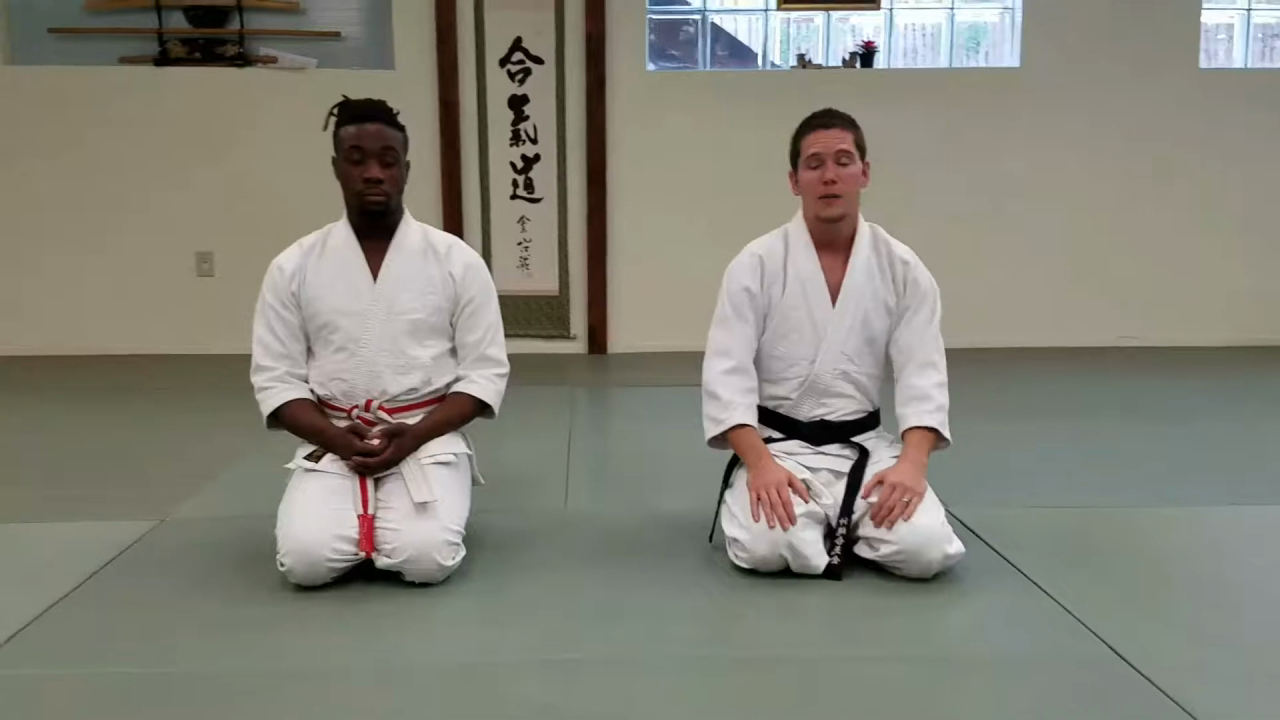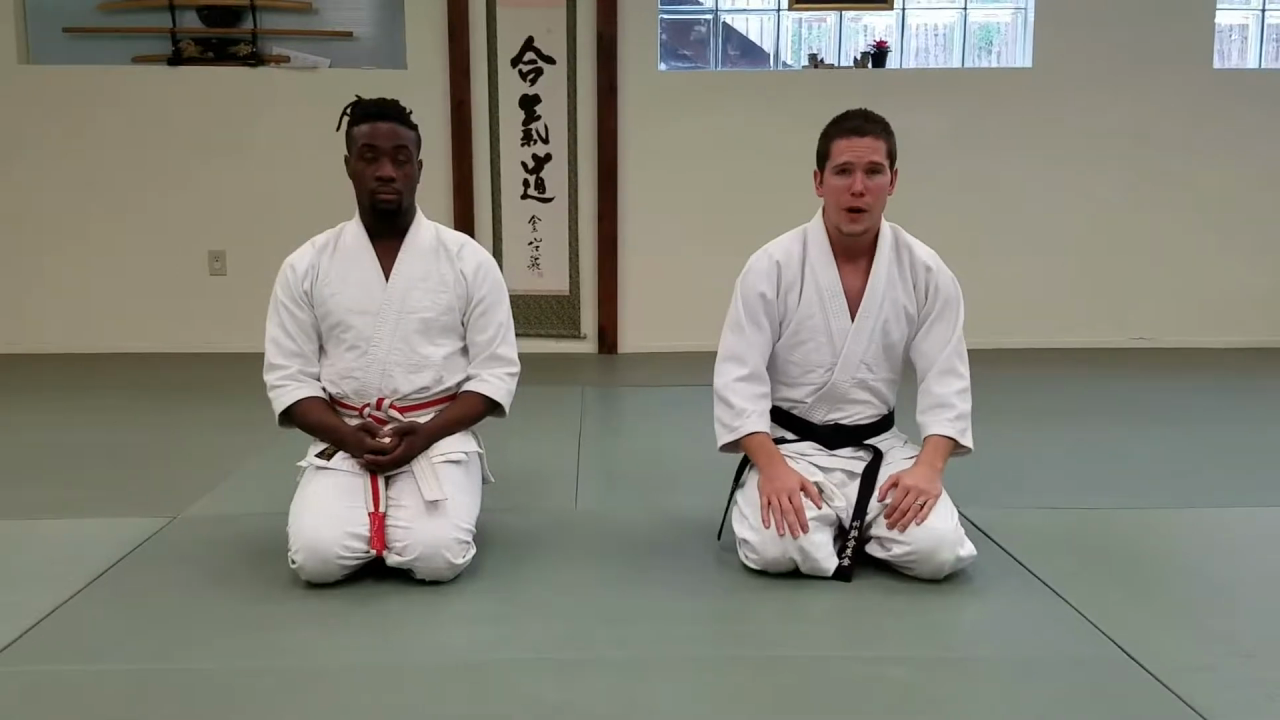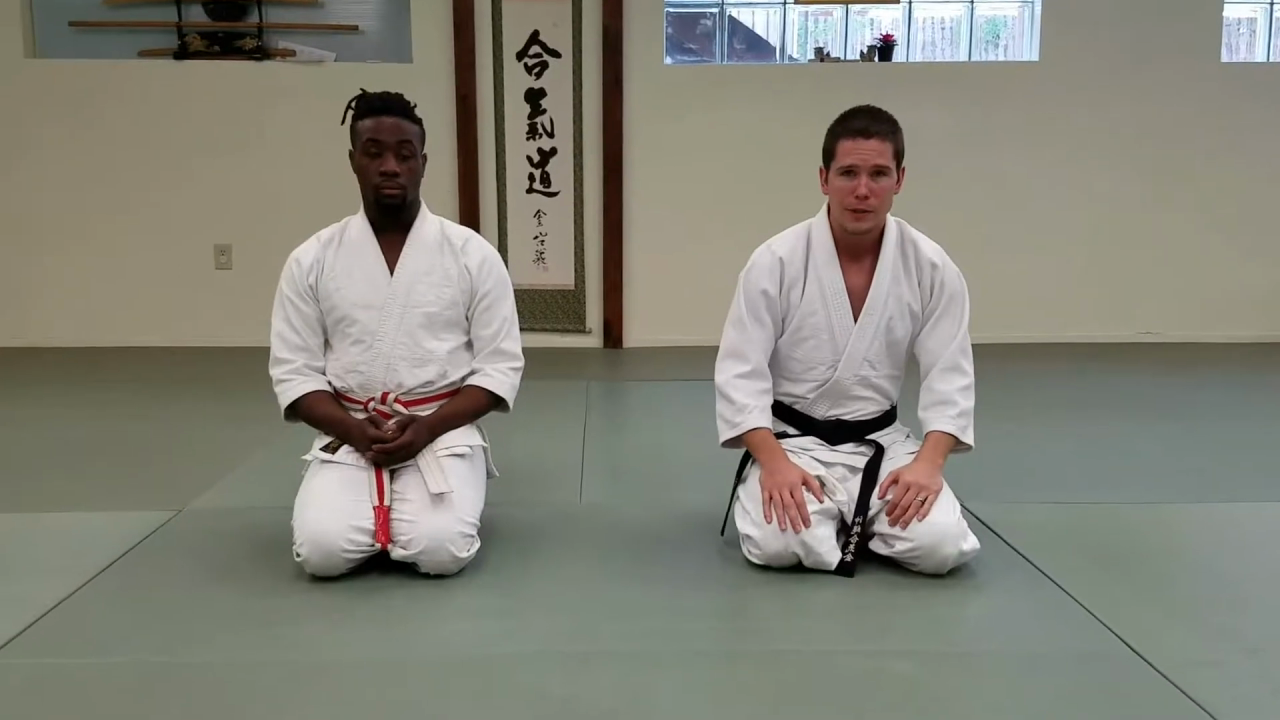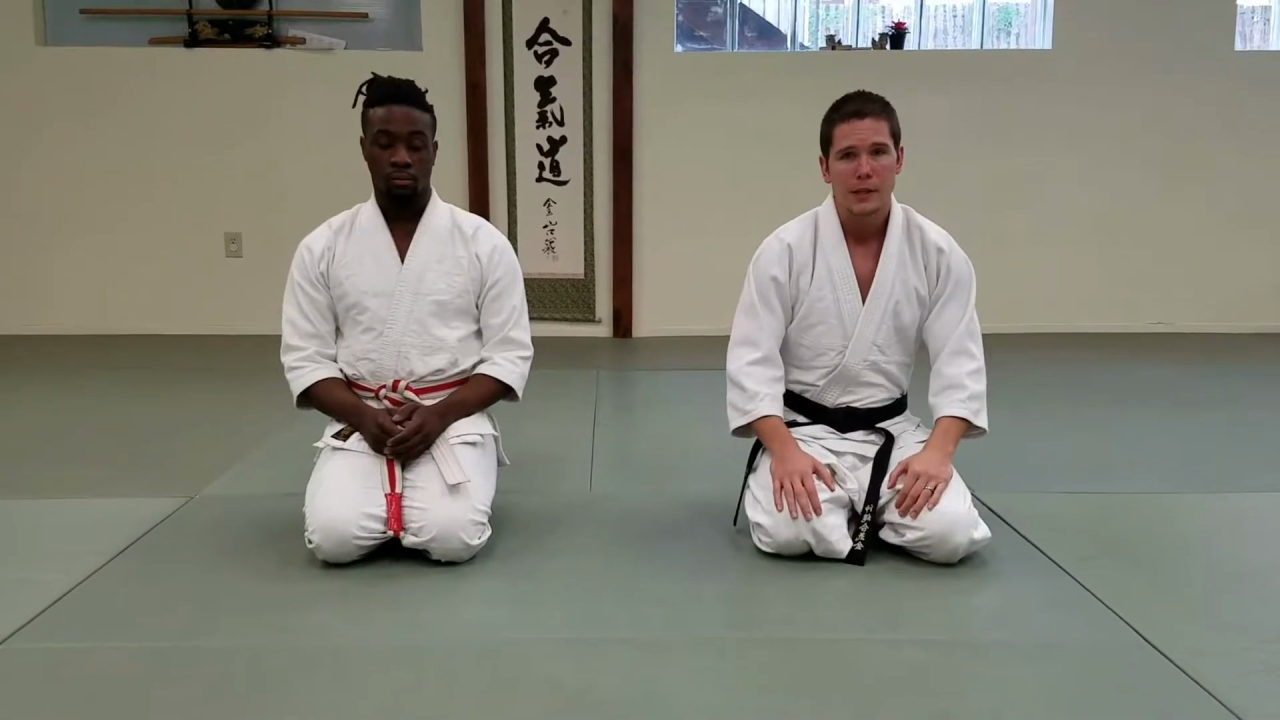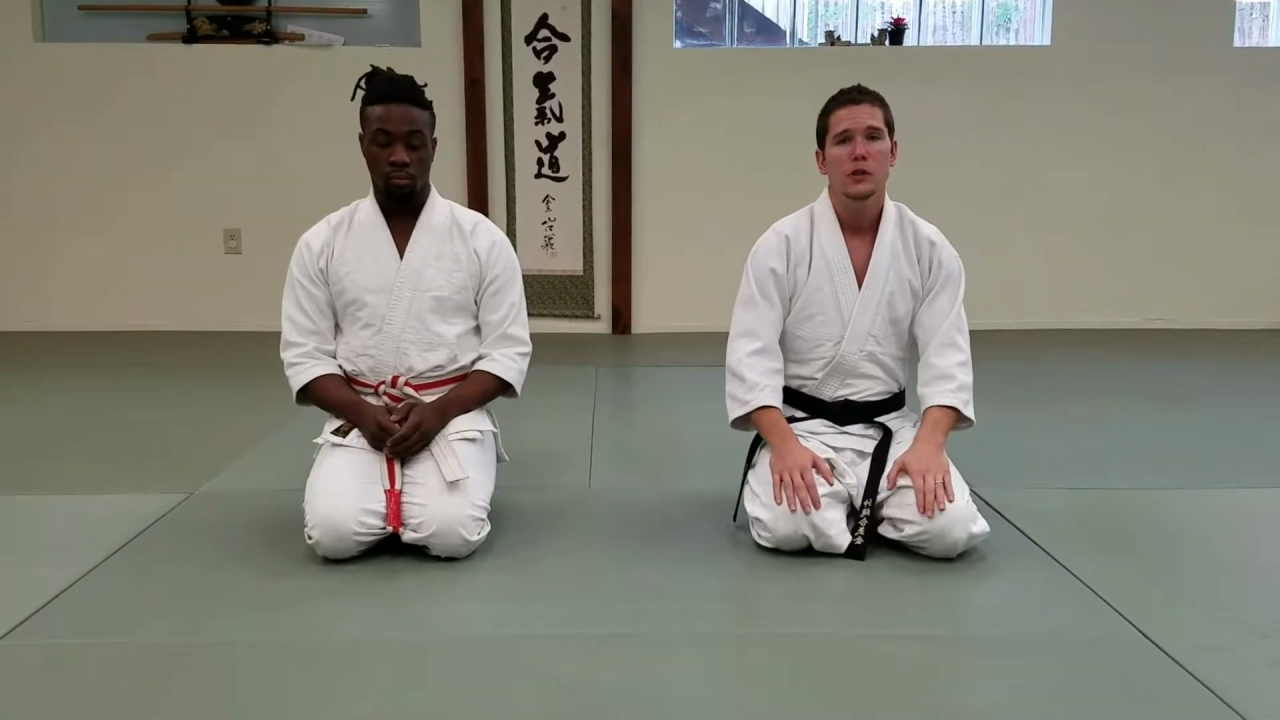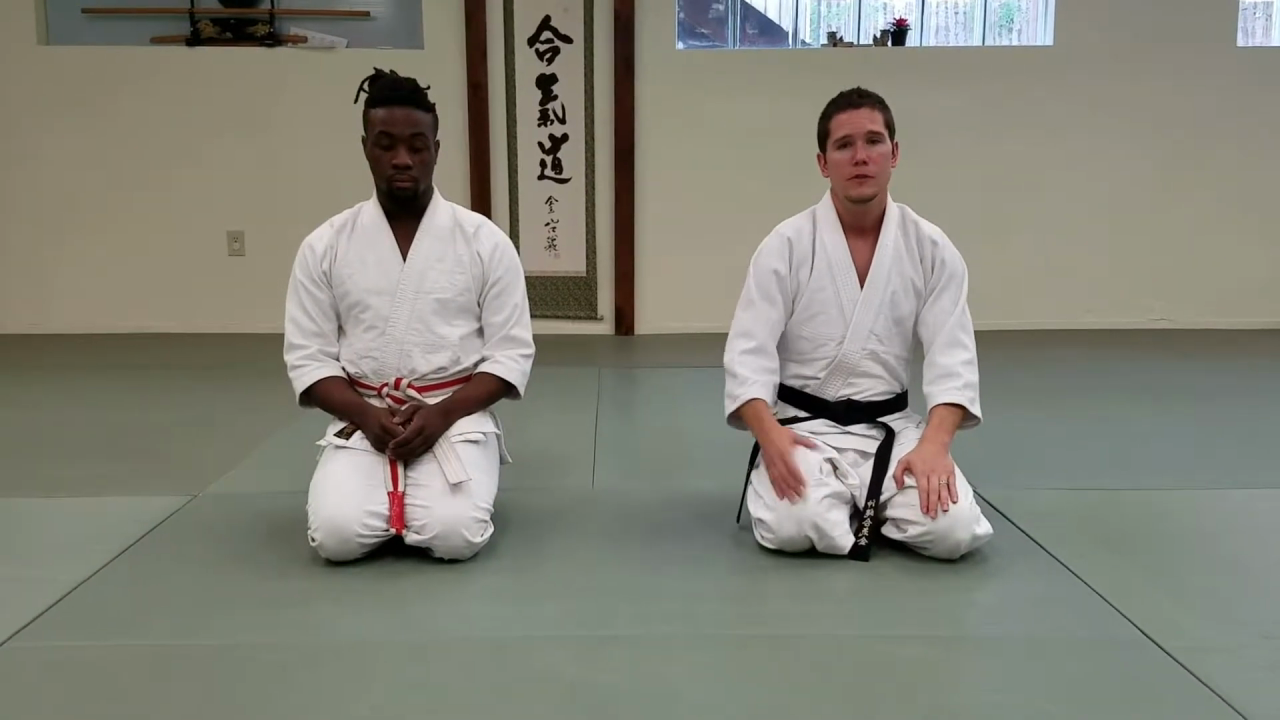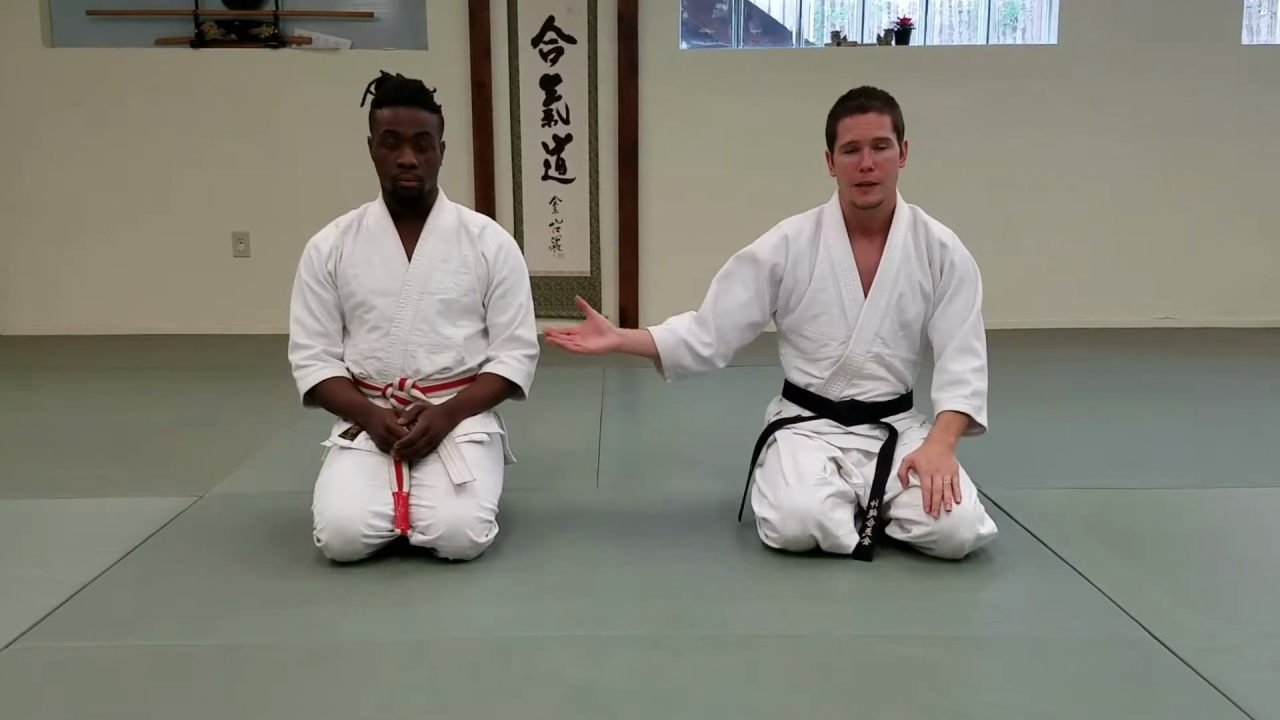
dt=0.4s
person 1, frame 1
left shoulder: (456, 260)
right shoulder: (293, 267)
left elbow: (486, 371)
right elbow: (276, 378)
left wrist: (414, 435)
right wrist: (337, 438)
left hip: (427, 438)
right hip: (331, 444)
left knee: (426, 559)
right knee: (306, 562)
left ankle: (394, 519)
right ankle: (359, 520)
person 1, frame 2
left shoulder: (468, 260)
right shoulder: (306, 265)
left elbow: (496, 370)
right elbow: (288, 376)
left wrist: (425, 434)
right wrist: (348, 436)
left hip: (439, 437)
right hip: (342, 441)
left knee: (436, 557)
right knee: (317, 558)
left ankle: (409, 516)
right ankle: (369, 517)
person 1, frame 3
left shoulder: (472, 254)
right shoulder: (311, 260)
left elbow: (500, 365)
right elbow: (294, 371)
left wrist: (429, 427)
right wrist: (353, 429)
left hip: (443, 431)
right hip: (348, 434)
left knee: (440, 551)
right knee: (322, 551)
left ankle: (416, 509)
right ankle: (378, 512)
person 1, frame 4
left shoulder: (483, 242)
right shoulder: (322, 247)
left elbow: (509, 354)
right elbow: (305, 358)
left wrist: (438, 415)
right wrist: (365, 417)
left hip: (453, 419)
right hip: (360, 422)
left knee: (452, 537)
right knee: (334, 537)
left ankle: (424, 495)
right ankle: (391, 499)
person 1, frame 5
left shoulder: (481, 239)
right shoulder: (322, 243)
left elbow: (507, 351)
right elbow: (305, 354)
left wrist: (437, 412)
right wrist: (365, 414)
left hip: (452, 414)
right hip: (359, 418)
left knee: (450, 533)
right knee: (334, 533)
left ankle: (419, 492)
right ankle: (388, 495)
person 1, frame 6
left shoulder: (484, 241)
right shoulder: (325, 245)
left elbow: (510, 353)
right elbow: (308, 357)
left wrist: (441, 413)
right wrist: (367, 415)
left hip: (455, 415)
right hip: (363, 419)
left knee: (454, 535)
right knee: (337, 535)
left ankle: (423, 493)
right ankle: (394, 496)
person 1, frame 7
left shoulder: (489, 242)
right shoulder: (329, 246)
left elbow: (515, 353)
right elbow: (312, 357)
left wrist: (446, 414)
right wrist: (370, 415)
left hip: (460, 415)
right hip: (368, 419)
left knee: (459, 536)
right knee: (343, 536)
left ankle: (426, 493)
right ankle: (395, 496)
person 2, frame 1
left shoulder: (902, 268)
right shoulder: (755, 264)
left elbow: (922, 376)
right elbow: (726, 375)
left wrist: (910, 463)
right wrist: (759, 464)
left hip: (865, 446)
right hip: (777, 446)
left knee: (925, 549)
right knee: (765, 548)
left ankle: (841, 524)
right ankle: (813, 520)
person 2, frame 2
left shoulder: (926, 271)
right shoulder: (772, 265)
left elbow: (945, 379)
right elbow: (738, 377)
left wrist: (928, 466)
right wrist: (773, 468)
left hip: (878, 448)
right hip: (790, 446)
left knee: (937, 552)
right knee: (775, 551)
left ankle: (849, 525)
right ankle: (828, 523)
person 2, frame 3
left shoulder: (932, 268)
right shoulder: (776, 260)
left elbow: (950, 376)
right elbow: (740, 373)
left wrist: (929, 462)
right wrist: (774, 463)
left hip: (882, 441)
right hip: (793, 440)
left knee: (941, 545)
right knee: (777, 544)
left ankle: (852, 520)
right ankle: (831, 517)
person 2, frame 4
left shoulder: (938, 253)
right shoulder: (784, 249)
left elbow: (960, 362)
right elbow: (751, 362)
left wrist: (938, 451)
right wrist: (784, 451)
left hip: (892, 430)
right hip: (804, 429)
left knee: (950, 534)
right knee: (789, 533)
left ankle: (863, 507)
right ankle: (842, 505)
person 2, frame 5
left shoulder: (929, 248)
right shoulder: (781, 244)
left elbow: (947, 357)
right elbow: (751, 356)
left wrist: (928, 445)
right wrist: (784, 445)
left hip: (890, 426)
right hip: (801, 425)
left knee: (950, 529)
right knee: (788, 527)
left ankle: (864, 503)
right ankle: (838, 500)
person 2, frame 6
left shoulder: (930, 247)
right shoulder: (785, 245)
left elbow: (953, 356)
right elbow: (750, 352)
left wrist: (934, 443)
right wrist: (768, 434)
left hip: (891, 426)
right hip: (806, 426)
left knee: (953, 529)
right knee: (791, 527)
left ankle: (870, 503)
person 2, frame 7
left shoulder: (942, 251)
right shoulder: (787, 245)
left elbow: (963, 359)
right elbow: (708, 333)
left wrist: (939, 444)
right wrist: (617, 338)
left hip: (896, 427)
right hip: (808, 425)
left knee: (958, 530)
right knee: (798, 524)
left ankle: (867, 502)
